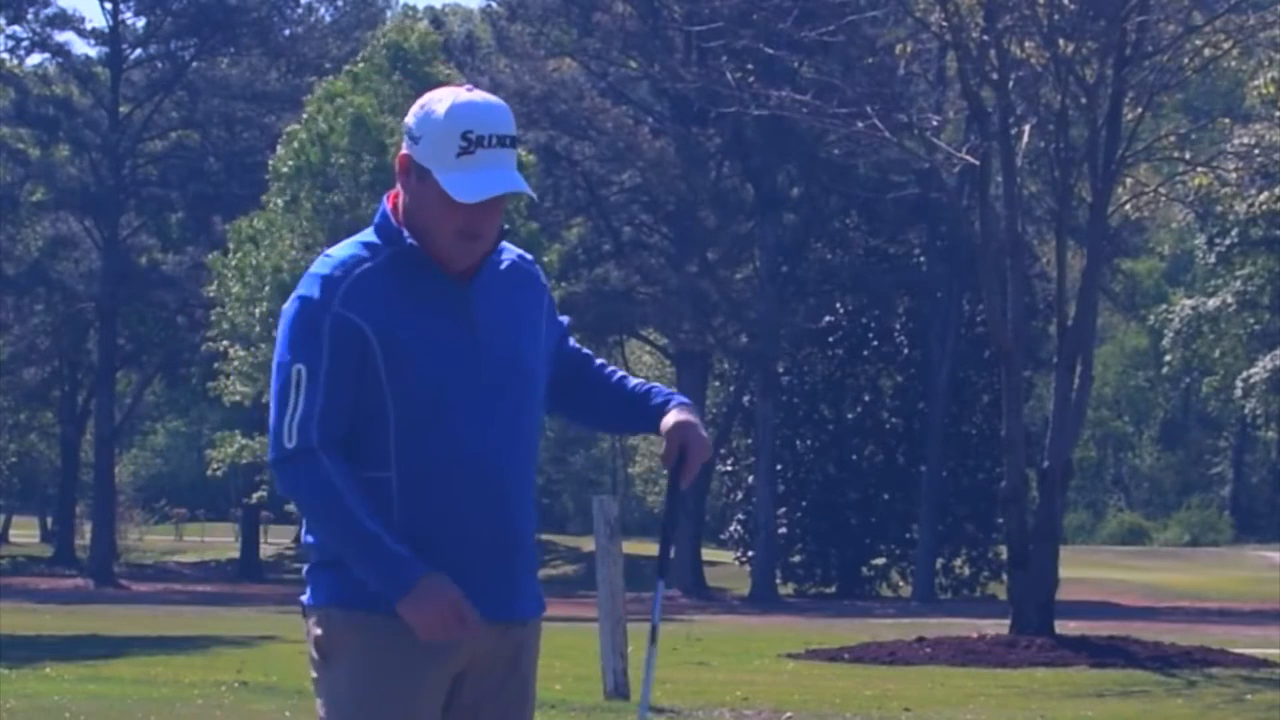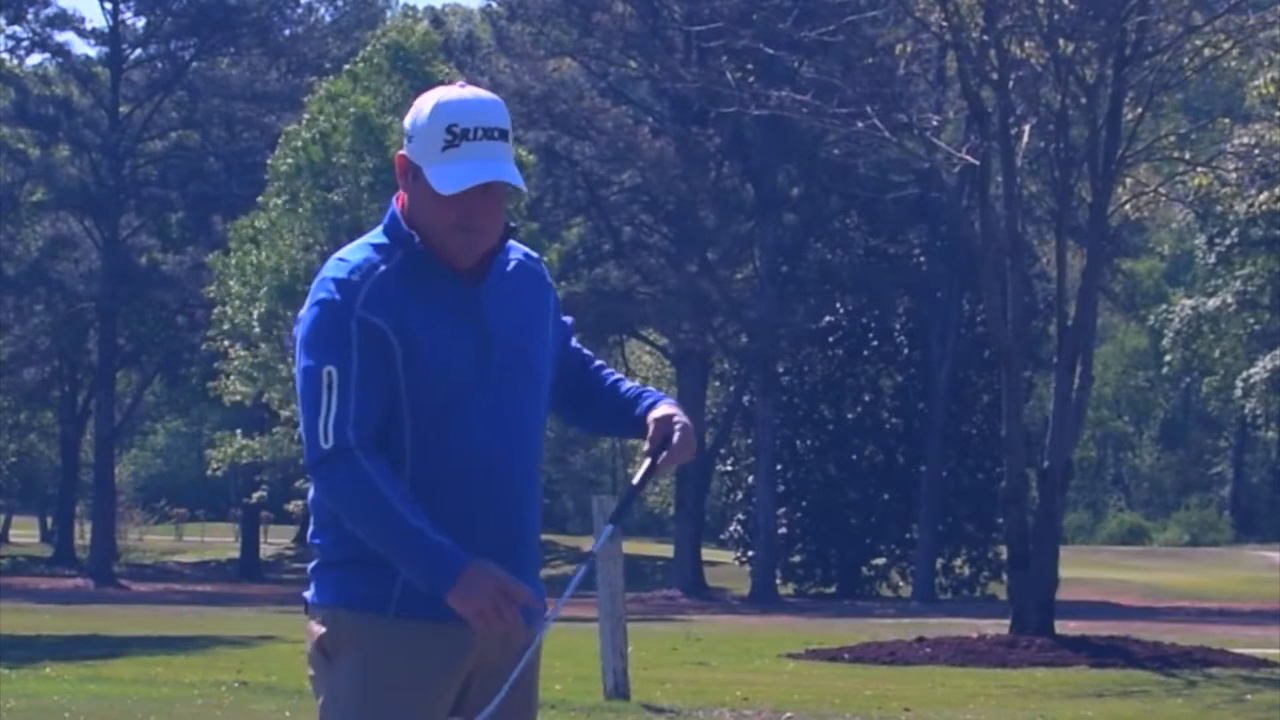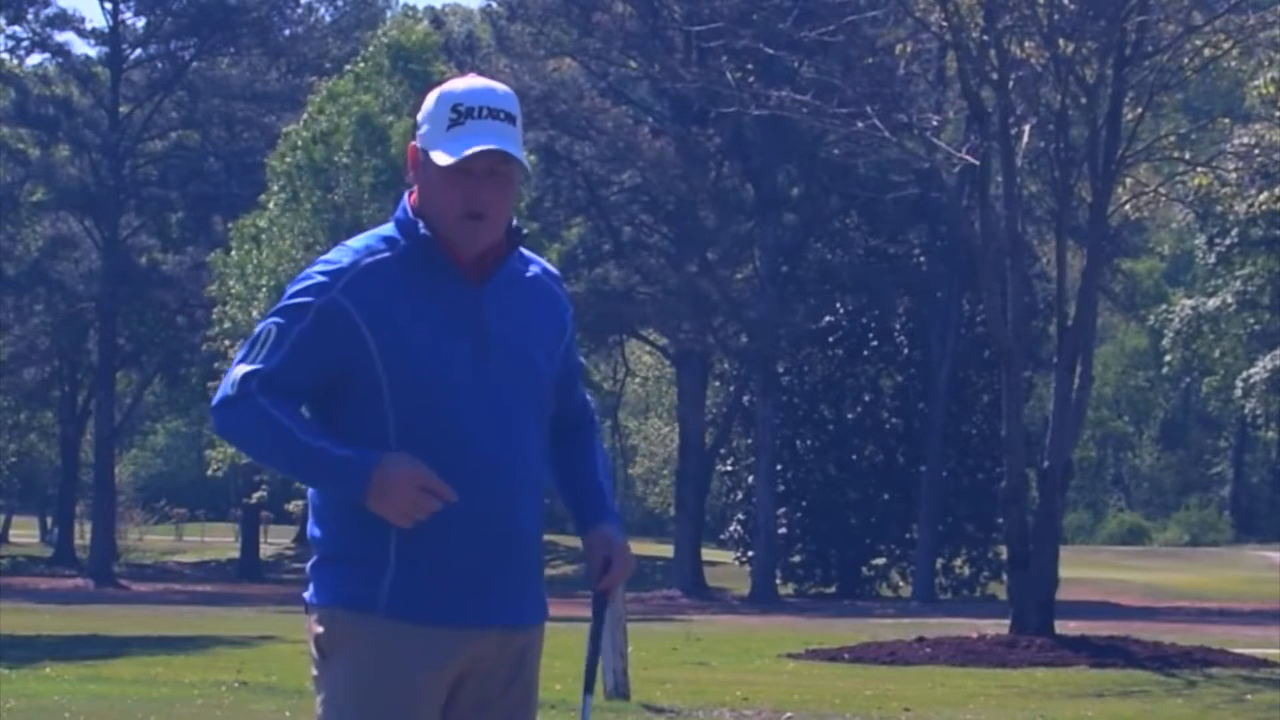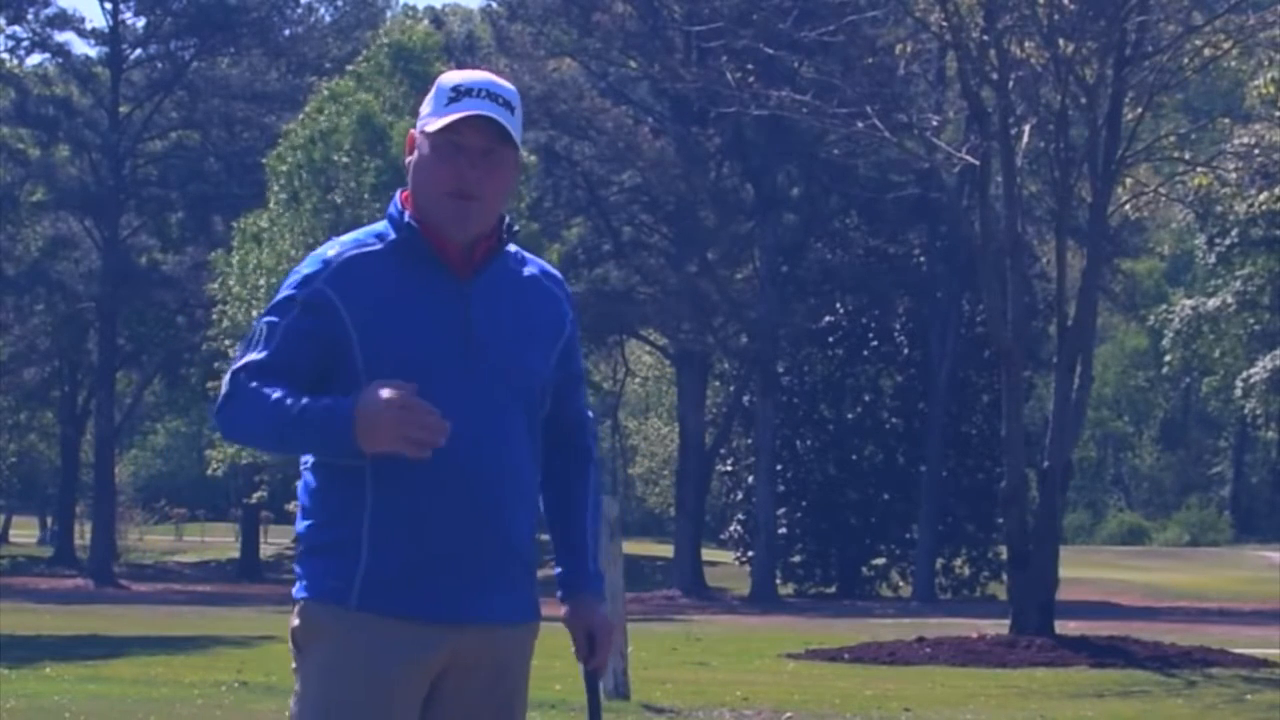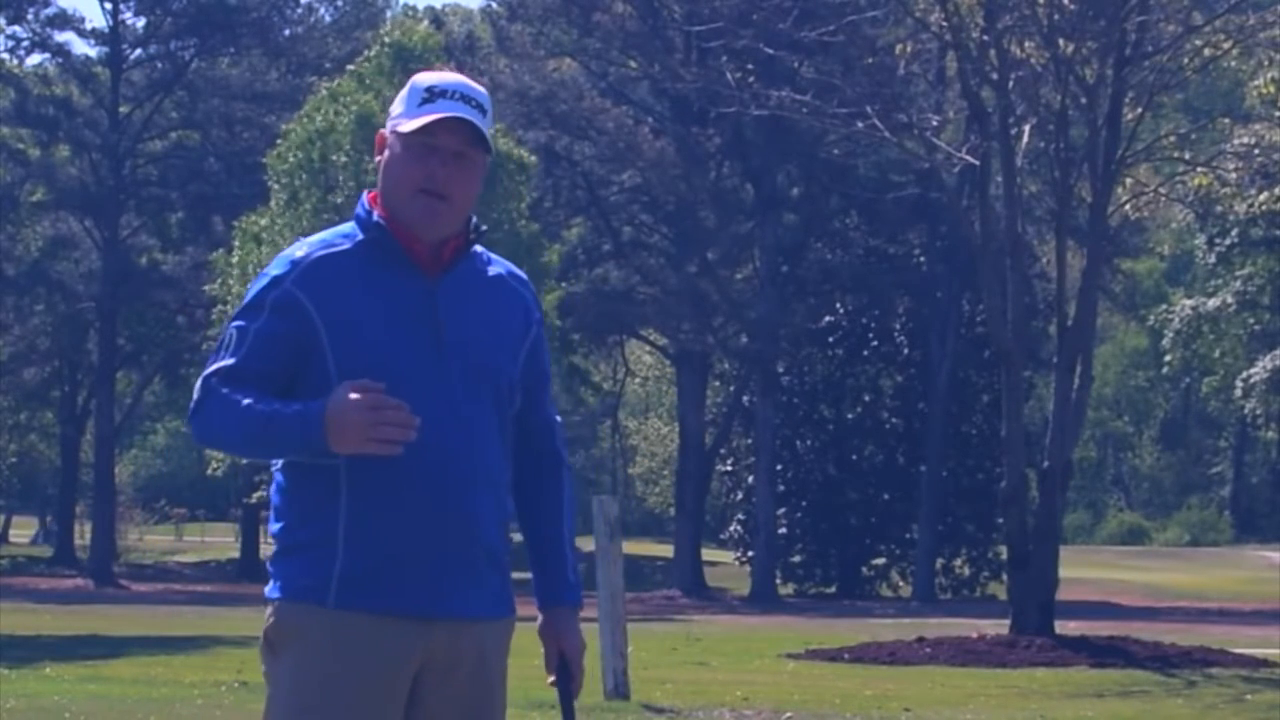
dt=0.4s
person 1, frame 1
left shoulder: (522, 281)
right shoulder: (340, 293)
left elbow: (572, 376)
right elbow: (299, 455)
left wrist: (666, 406)
right wrist: (403, 579)
left hip: (506, 612)
right hip: (380, 613)
person 1, frame 2
left shoulder: (527, 278)
right shoulder: (353, 293)
left elbow: (570, 374)
right elbow: (338, 462)
left wrist: (647, 405)
right wrist: (449, 571)
left hip: (504, 611)
right hip: (381, 616)
person 1, frame 3
left shoulder: (542, 291)
right shoulder: (350, 284)
left elbow: (569, 419)
right elbow: (242, 404)
left wrist: (597, 515)
right wrist: (360, 475)
left hip: (510, 617)
right hip: (379, 616)
person 1, frame 4
left shoulder: (543, 294)
right shoulder: (338, 276)
left elbow: (569, 445)
right elbow: (240, 404)
left wrist: (582, 585)
right wrist: (350, 421)
left hip: (499, 617)
right hip: (361, 610)
person 1, frame 5
left shoulder: (511, 295)
right shoulder: (307, 277)
left elbow: (538, 456)
right elbow: (213, 406)
left wrist: (560, 598)
right wrist: (319, 426)
left hip: (475, 615)
right hip: (336, 610)
